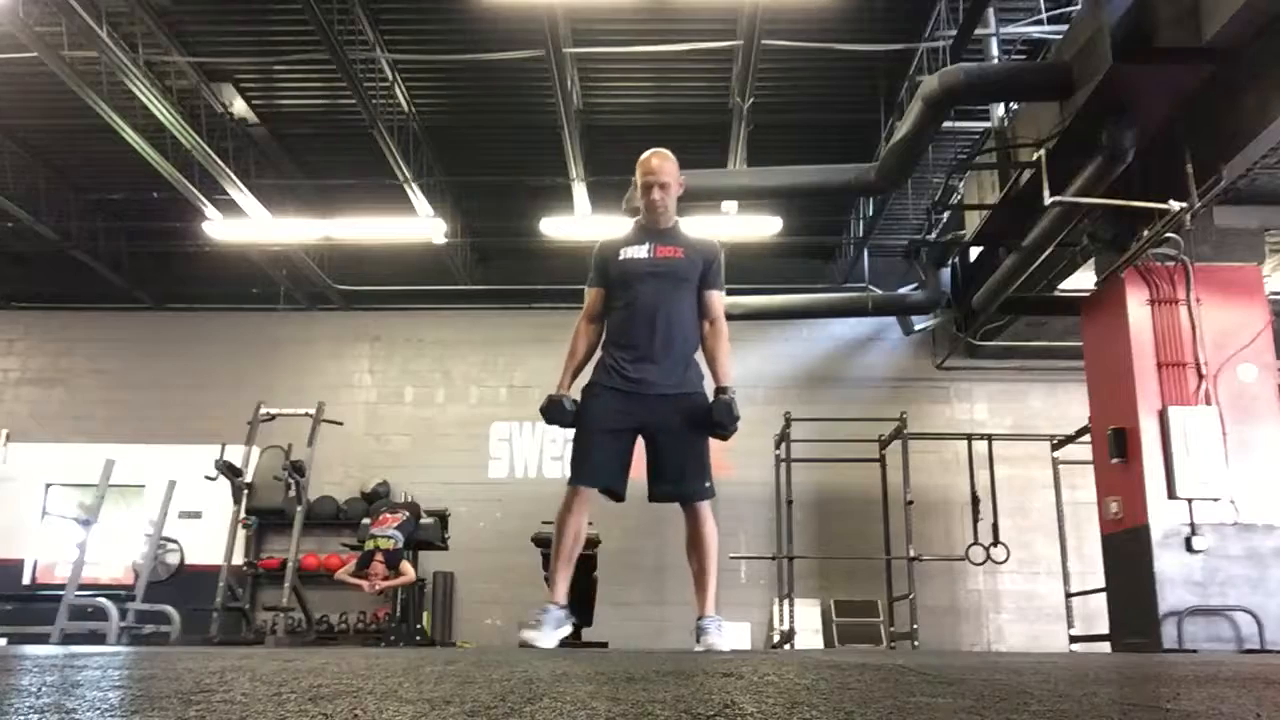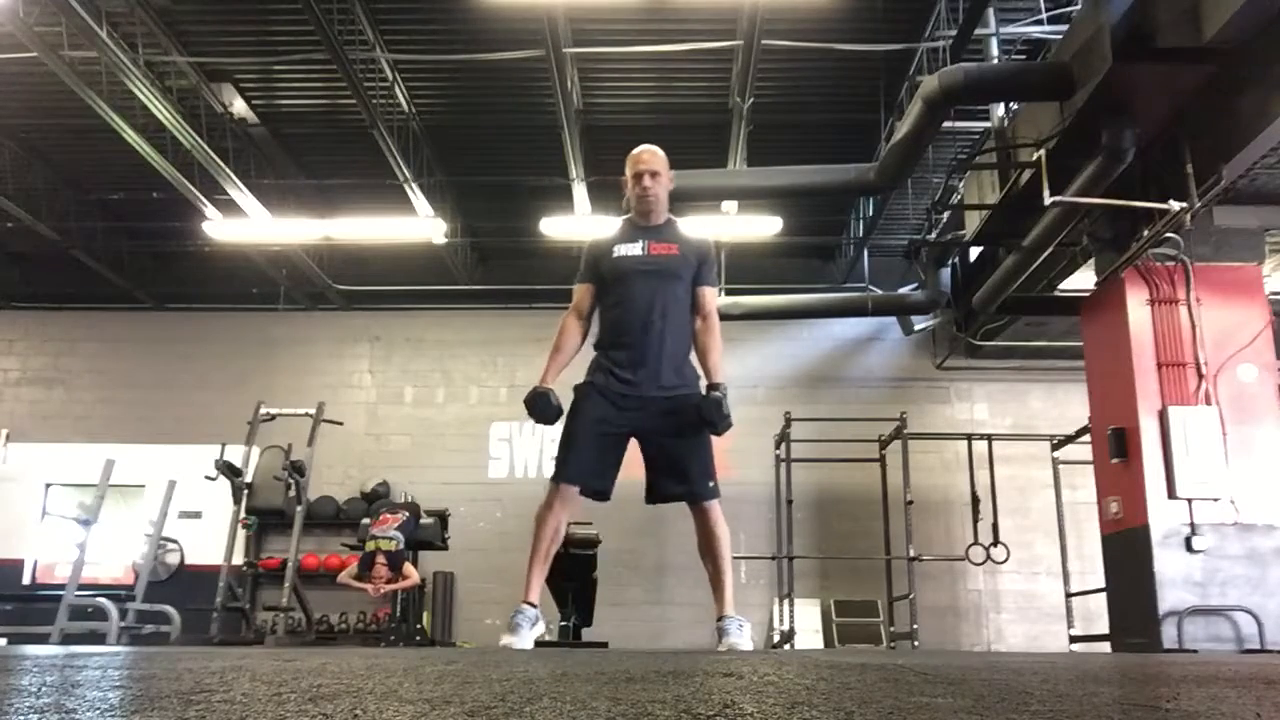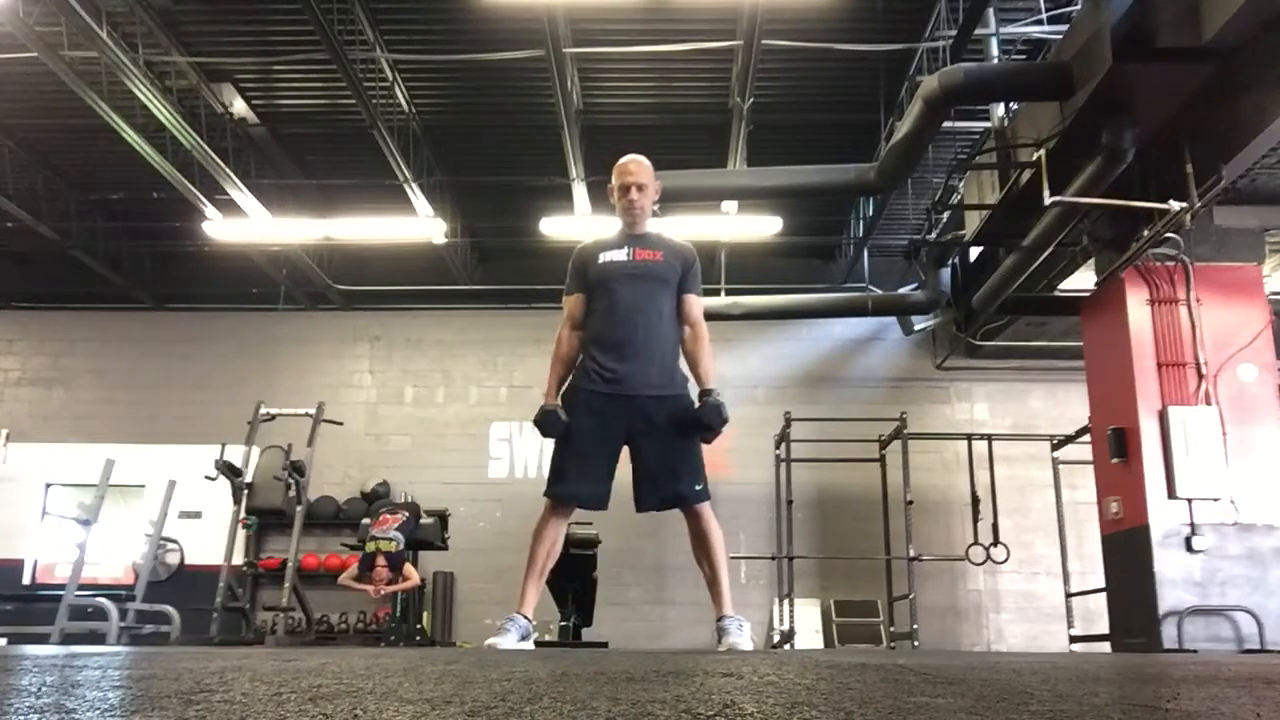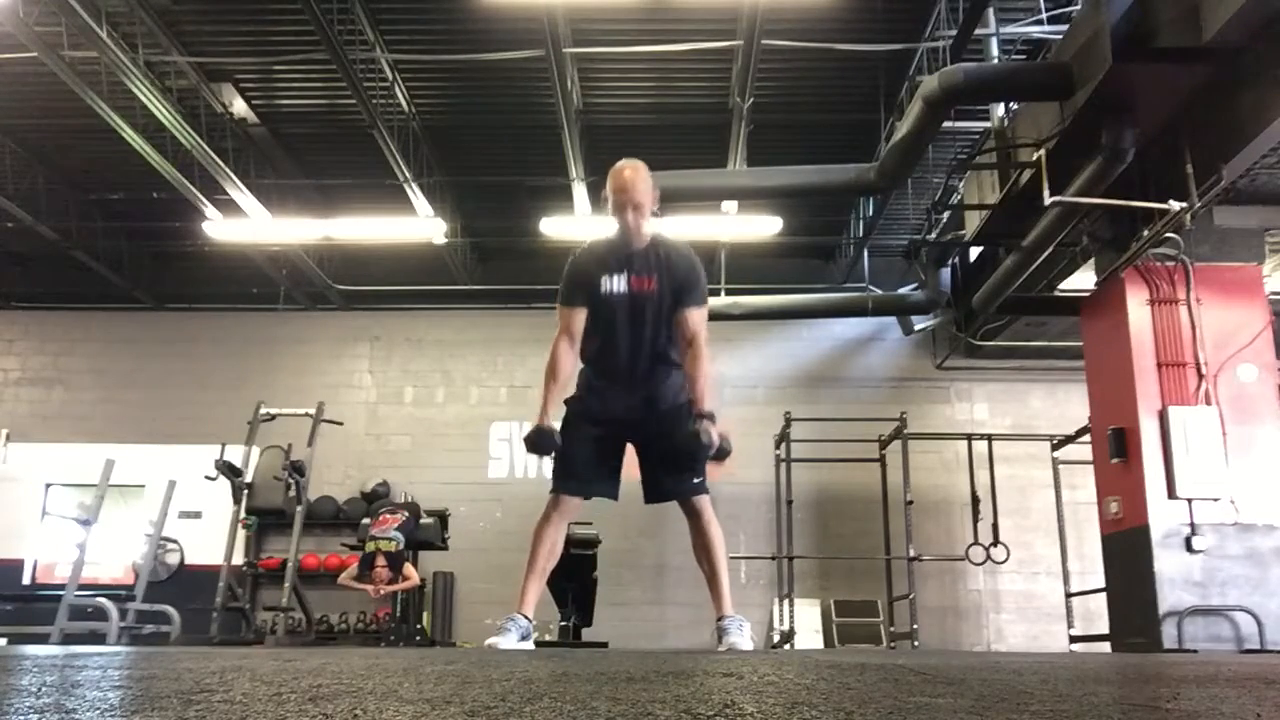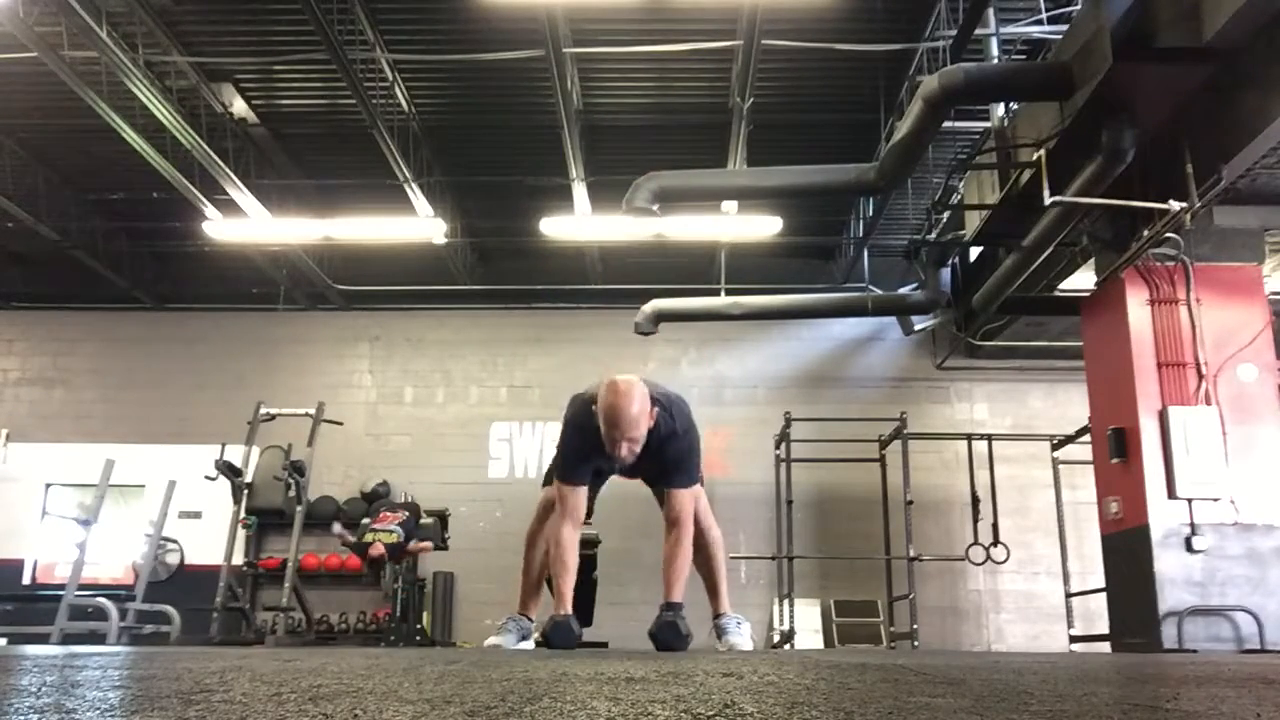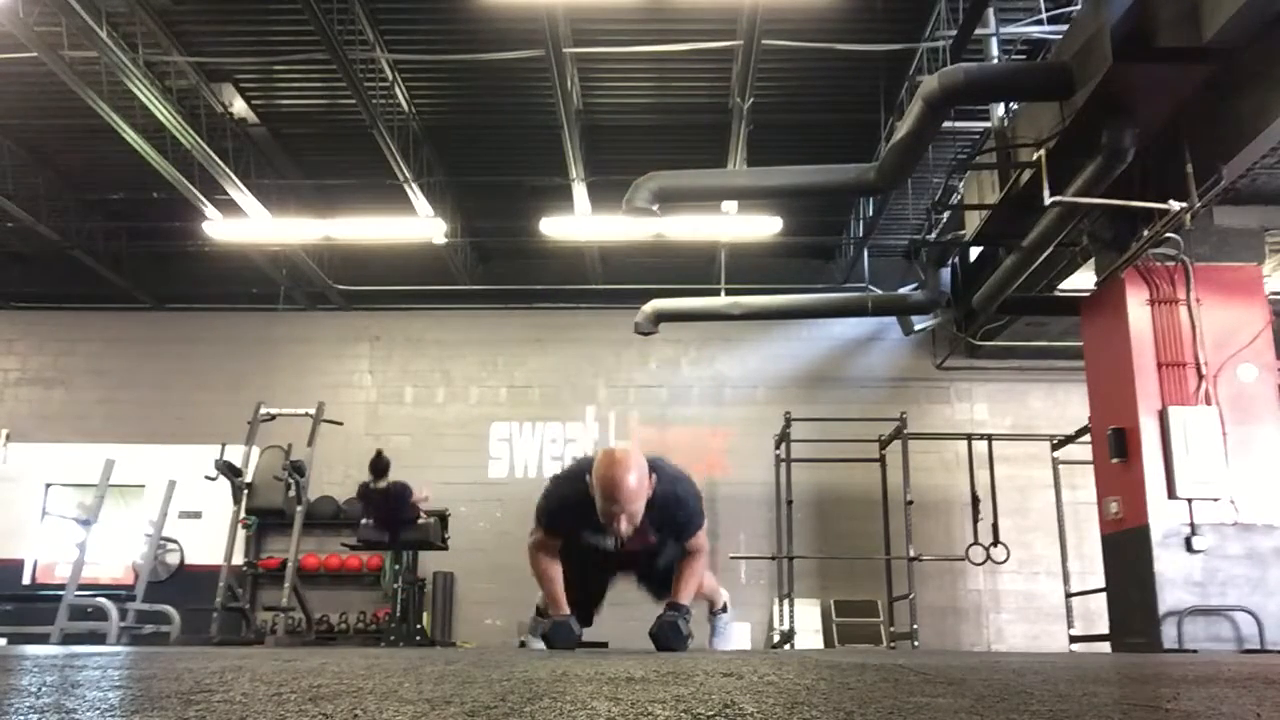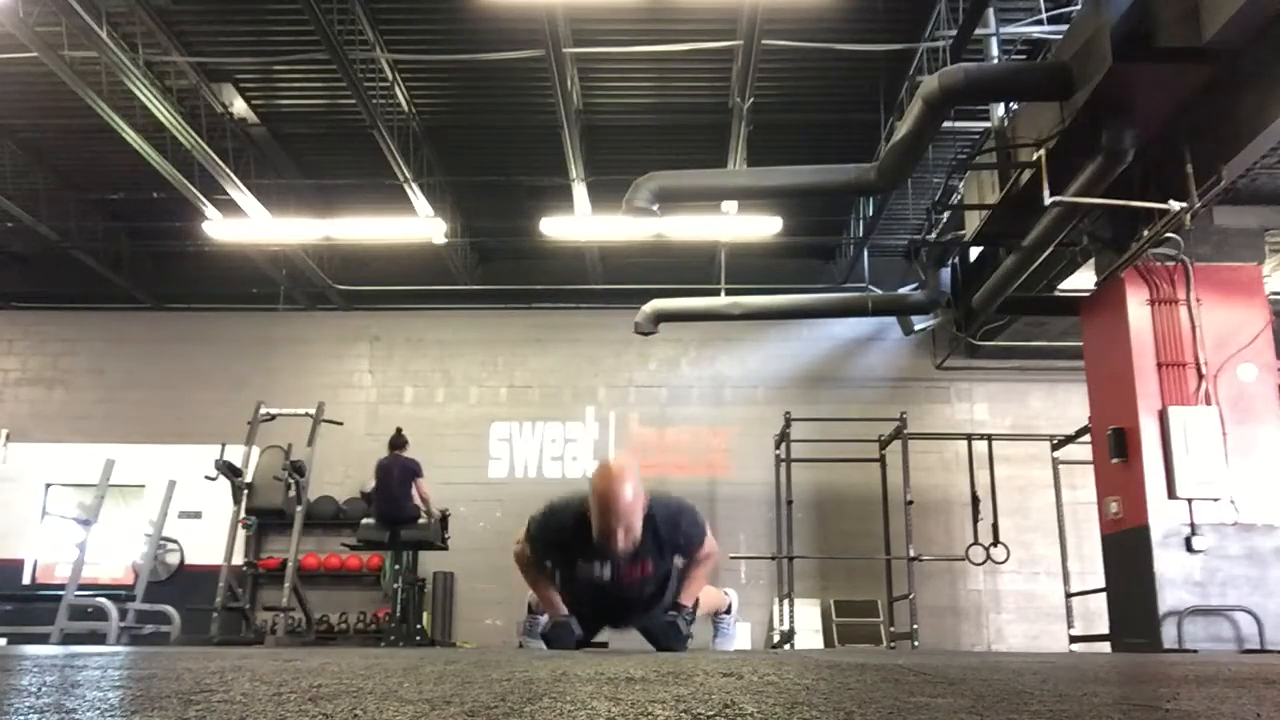
dt=0.7s
person 1, frame 1
left shoulder: (703, 251)
right shoulder: (610, 250)
left elbow: (714, 324)
right elbow: (591, 321)
left wrist: (723, 389)
right wrist: (563, 384)
left hip: (678, 392)
right hip: (613, 388)
left knee: (697, 501)
right knee: (580, 490)
left ankle: (707, 620)
right ankle: (556, 609)
person 1, frame 2
left shoulder: (696, 248)
right shoulder: (601, 249)
left elbow: (706, 320)
right elbow: (578, 317)
left wrist: (716, 385)
right wrist: (545, 380)
left hip: (674, 393)
right hip: (606, 389)
left knee: (705, 500)
right knee: (563, 489)
left ankle: (728, 619)
right ankle: (529, 610)
person 1, frame 3
left shoulder: (680, 255)
right shoulder: (588, 255)
left elbow: (693, 327)
right elbow: (571, 329)
left wrist: (708, 391)
right wrist: (551, 395)
left hip: (664, 396)
right hip: (594, 396)
left knee: (696, 503)
right knee: (560, 502)
left ankle: (728, 619)
right ankle: (521, 620)
person 1, frame 4
left shoulder: (680, 262)
right shoulder: (586, 264)
left elbow: (694, 342)
right elbow: (567, 342)
left wrist: (703, 412)
right wrist: (547, 412)
left hip: (665, 403)
right hip: (595, 404)
left knee: (697, 501)
right knee: (563, 501)
left ankle: (729, 619)
right ankle: (521, 620)
person 1, frame 5
left shoulder: (677, 427)
right shoulder: (579, 424)
left elbow: (679, 524)
right elbow: (569, 524)
left wrist: (672, 607)
right wrist: (562, 612)
left hip: (659, 453)
left knee: (695, 511)
right knee: (551, 506)
left ankle: (725, 619)
right ankle: (522, 621)
person 1, frame 6
left shoulder: (677, 493)
right shoulder: (567, 491)
left elbow: (698, 550)
right elbow: (541, 548)
left wrist: (679, 607)
right wrist: (560, 616)
left ankle: (718, 603)
right ankle: (545, 612)
person 1, frame 7
left shoulder: (673, 518)
right shoulder: (560, 521)
left elbow: (706, 554)
right elbow: (524, 554)
left wrist: (682, 609)
right wrist: (559, 614)
left ankle: (723, 604)
right ankle: (538, 609)
